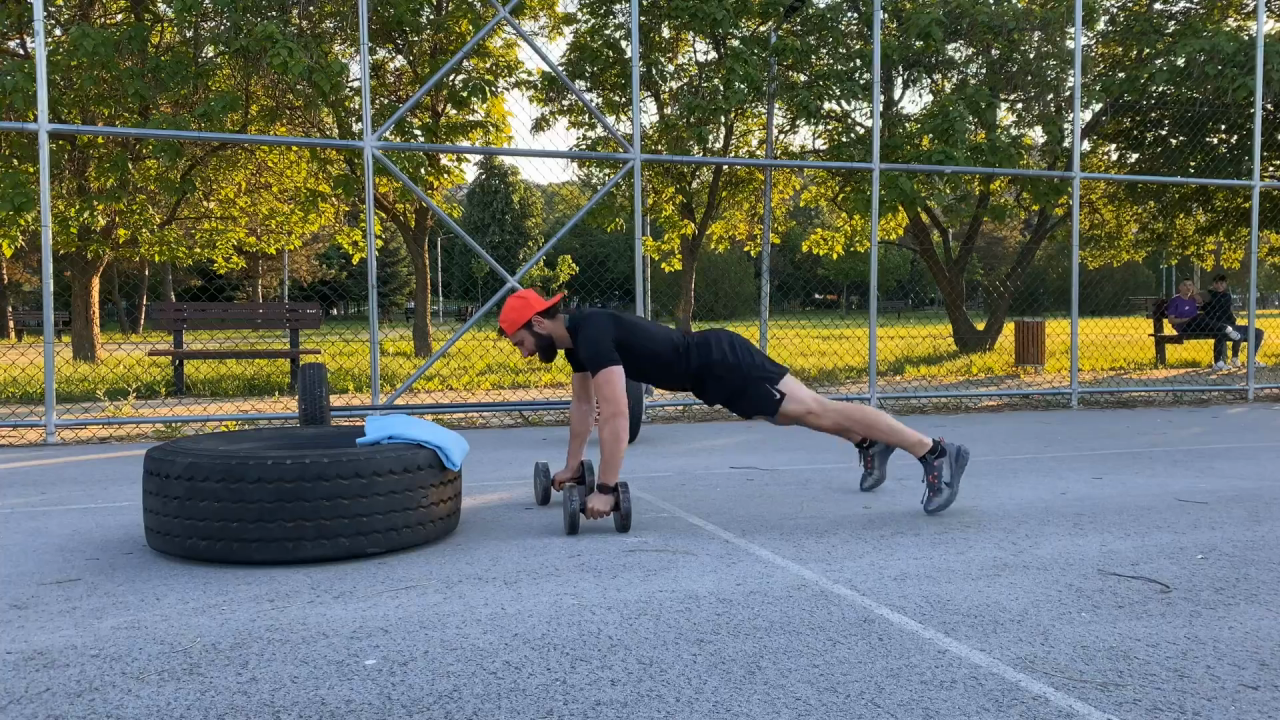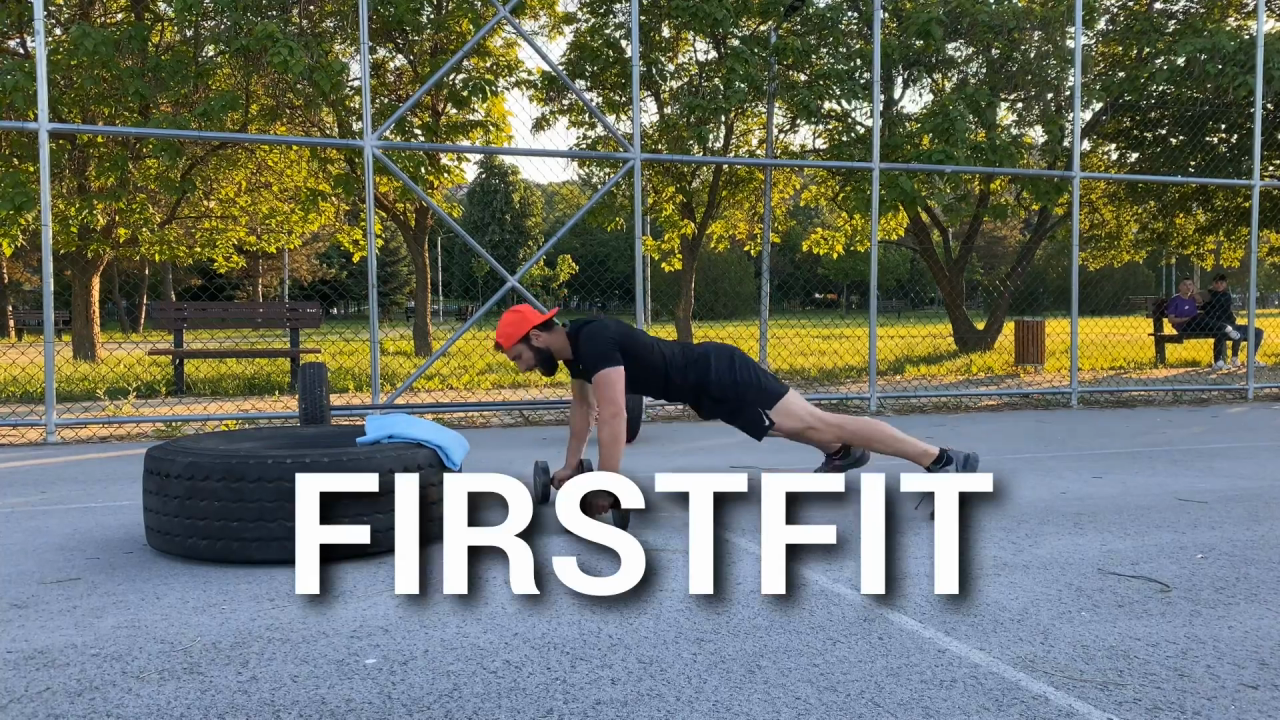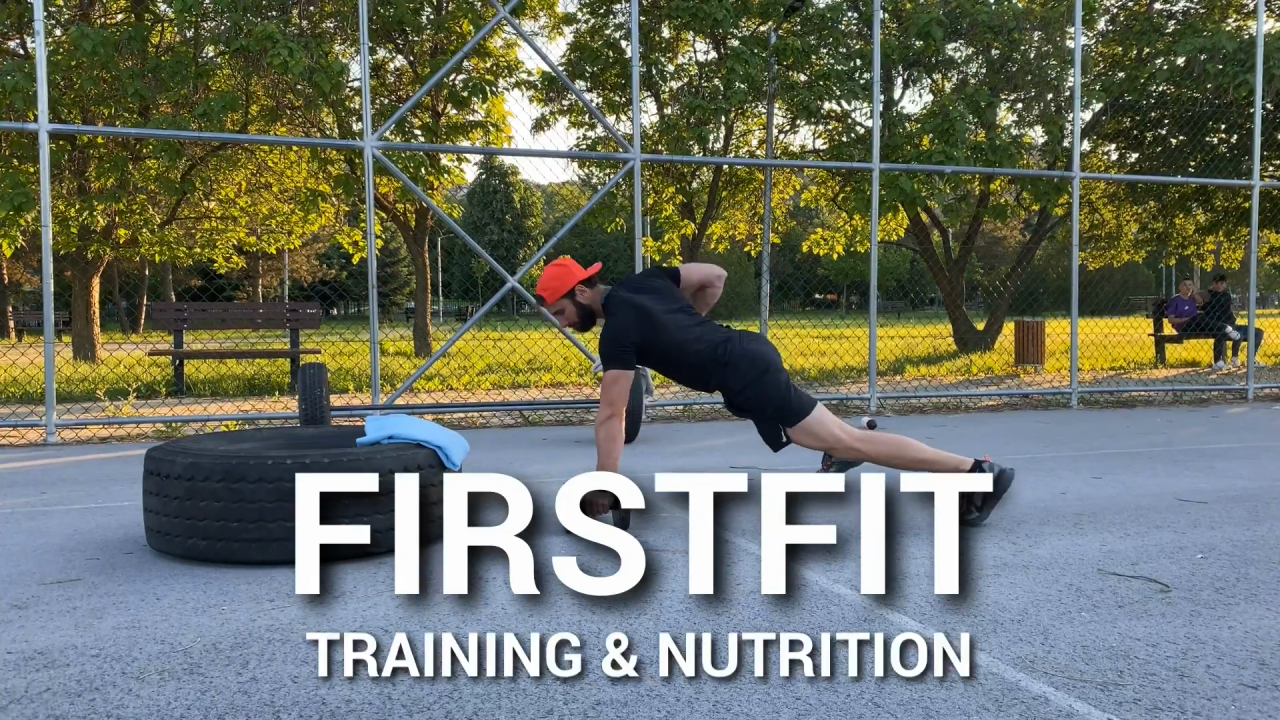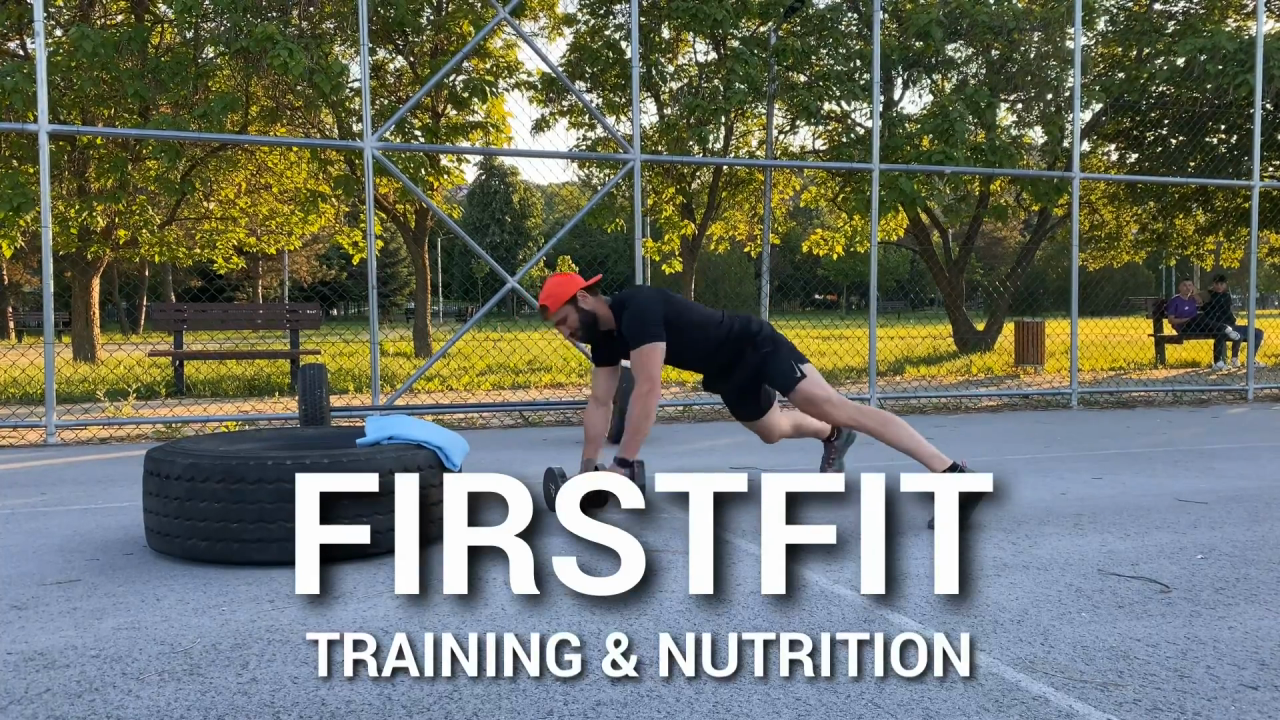
dt=1s
person 1, frame 1
left shoulder: (590, 334)
right shoulder: (576, 335)
left elbow: (614, 414)
right elbow: (583, 401)
left wrist: (605, 491)
right wrist: (571, 465)
left hip: (719, 363)
right hip: (709, 361)
left knee: (816, 411)
right knee: (795, 410)
left ankle: (937, 453)
right ankle: (871, 445)
person 1, frame 2
left shoulder: (594, 338)
right shoulder: (576, 347)
left elbow: (613, 415)
right elbow: (583, 406)
left wrist: (610, 489)
right wrist: (570, 465)
left hip: (719, 373)
right hip: (707, 373)
left knee: (817, 425)
left ankle: (945, 460)
right ankle: (844, 450)
person 1, frame 3
left shoulder: (617, 328)
right shoulder: (642, 280)
left elbow: (611, 417)
right elbow: (716, 274)
left wrist: (604, 492)
left hip: (747, 375)
right hip: (748, 349)
left knee: (850, 440)
left ankle: (978, 472)
right ankle: (837, 454)
person 1, frame 4
left shoulder: (638, 307)
right shoulder: (604, 338)
left elbow: (647, 390)
right elbow: (600, 403)
left wrist: (624, 463)
right wrist: (586, 472)
left hip: (755, 346)
right hip: (727, 371)
left knee: (833, 406)
right knee: (773, 429)
left ankle: (954, 475)
right ankle: (833, 438)
